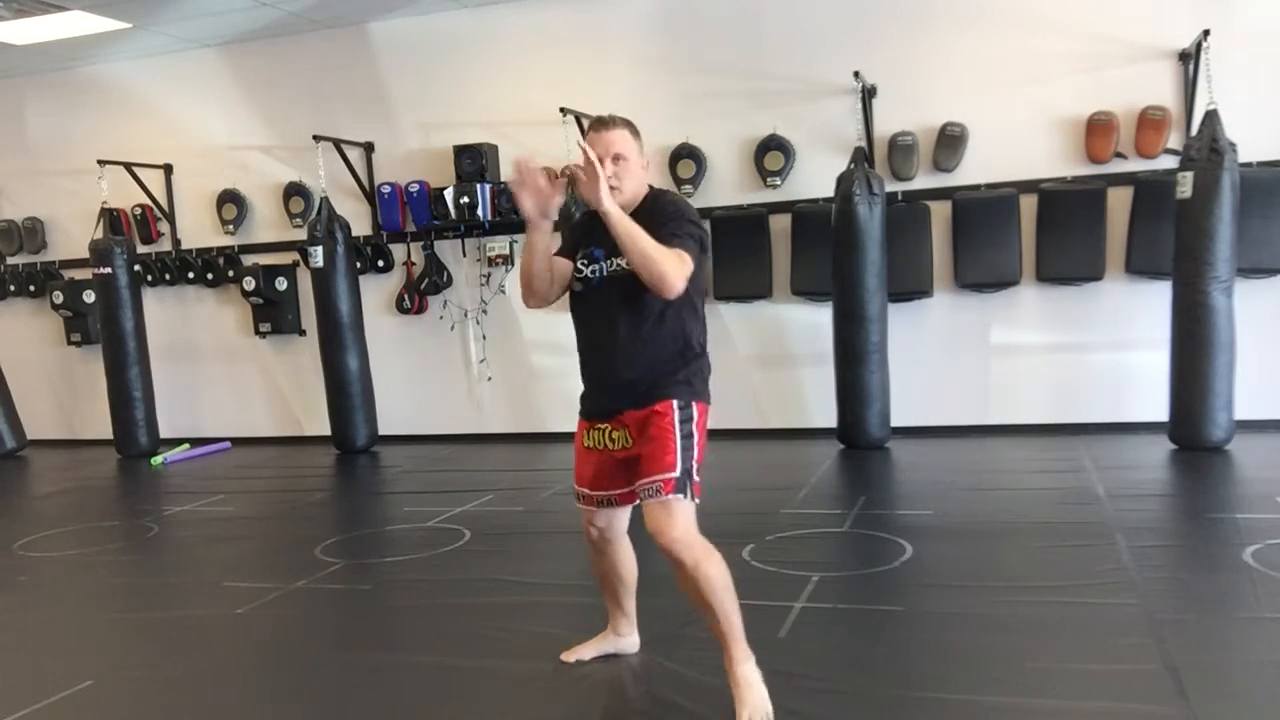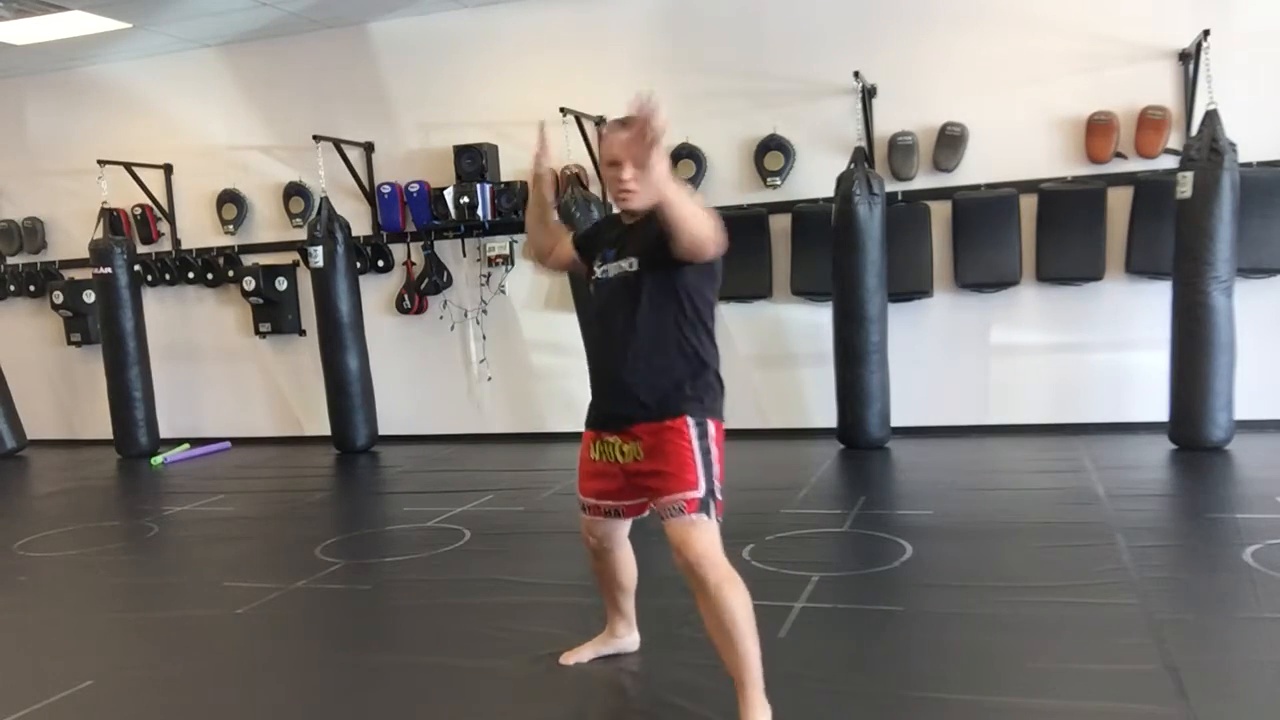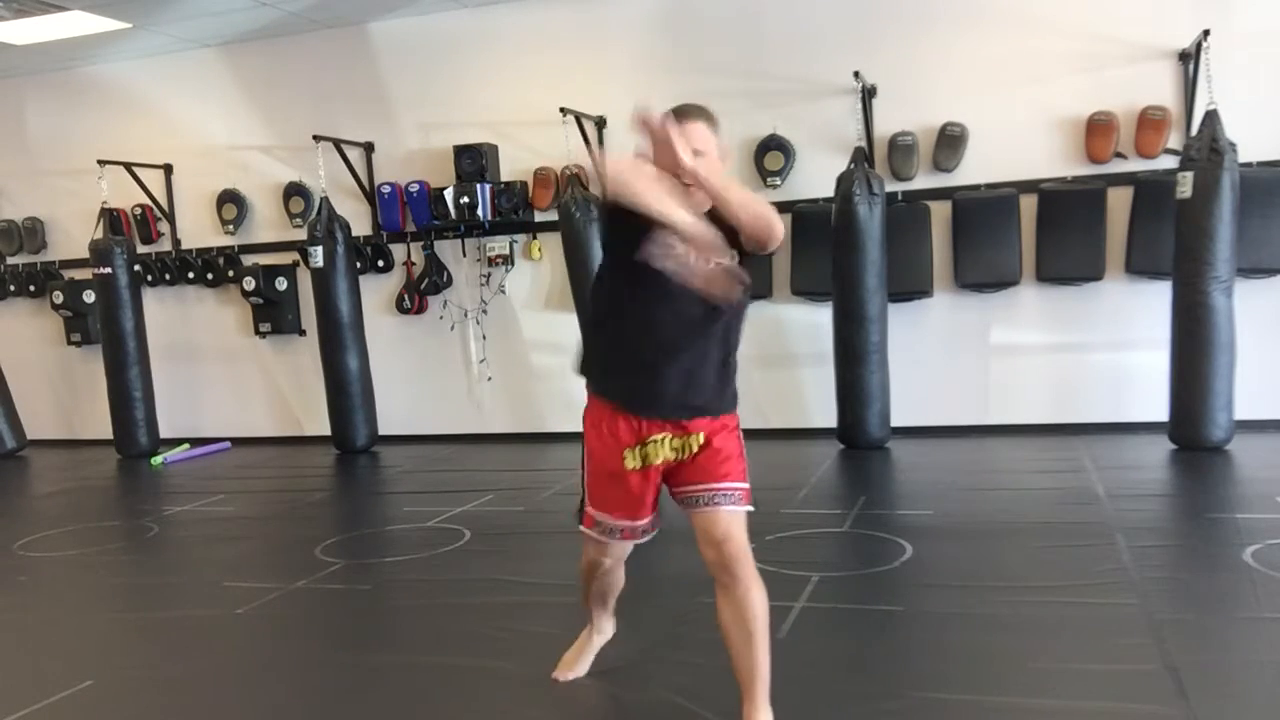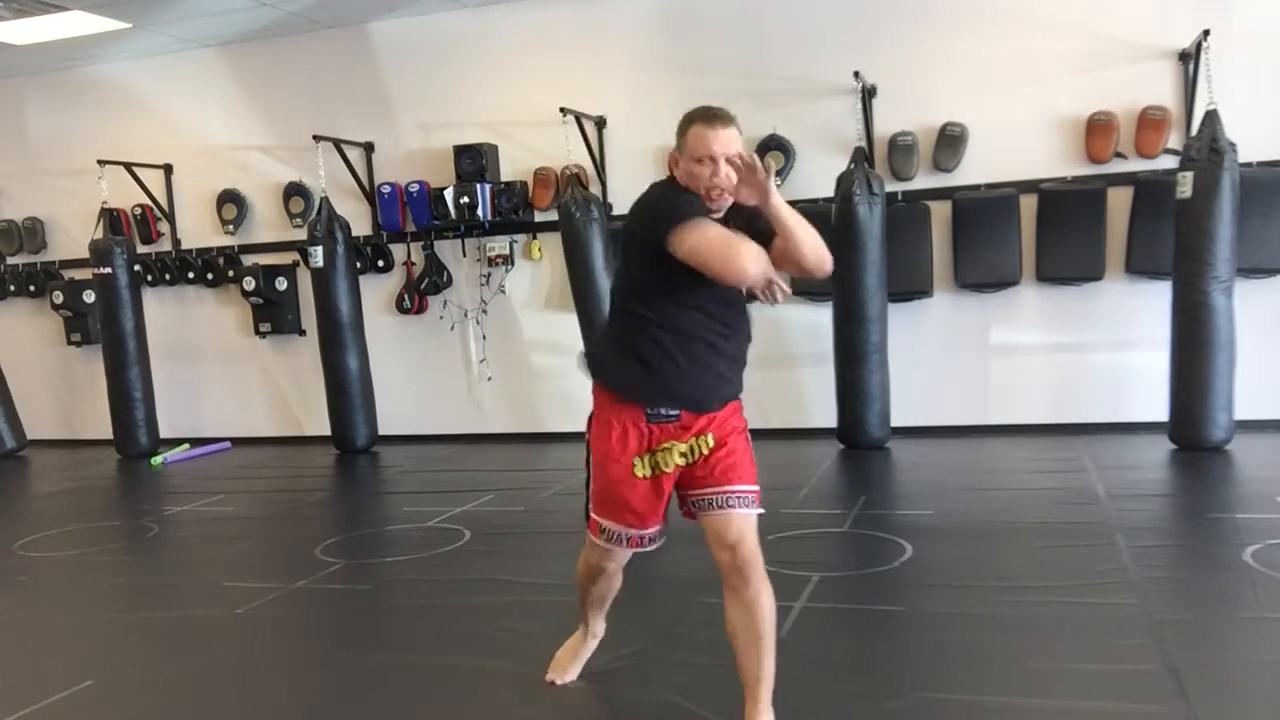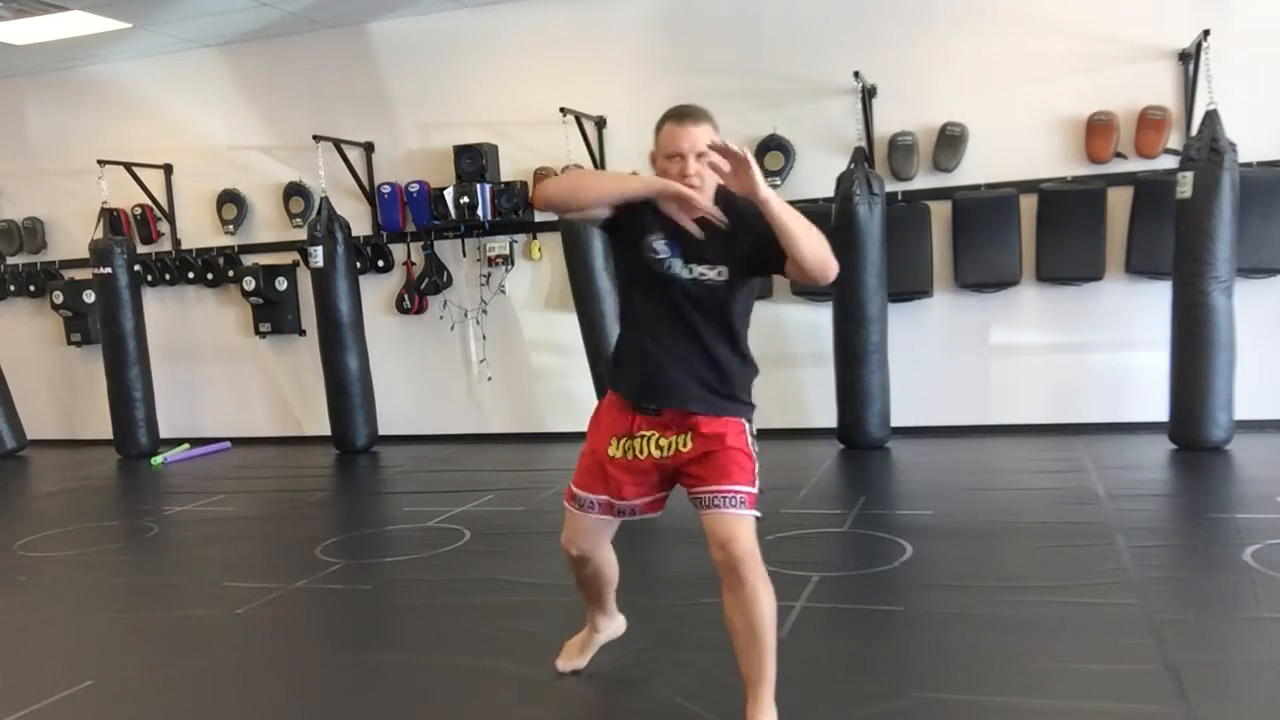
dt=0.2s
person 1, frame 1
left shoulder: (672, 214)
right shoulder: (583, 229)
left elbow: (669, 281)
right elbow: (536, 294)
left wrist: (609, 206)
right wrist: (538, 219)
left hip: (667, 400)
right hip: (602, 406)
left knee: (673, 533)
right knee: (600, 526)
left ankle: (741, 662)
right ankle: (622, 629)
person 1, frame 2
left shoulder: (678, 219)
right shoulder: (610, 231)
left elbow: (705, 241)
right elbow: (545, 251)
left wrist: (659, 173)
right wrist: (540, 189)
left hip: (679, 416)
right hip: (611, 419)
left knee: (699, 554)
right knee: (600, 533)
right ankle: (621, 630)
person 1, frame 3
left shoulder: (730, 222)
right shoulder: (635, 212)
left elbow: (769, 230)
right elbow: (619, 172)
left wrist: (694, 166)
right wrist: (691, 233)
left hip: (706, 417)
right hip: (625, 416)
left knee: (730, 555)
right knee: (606, 550)
right ankle: (597, 626)
person 1, frame 4
left shoulder: (742, 216)
right shoulder: (662, 206)
left elbow: (818, 264)
right elbow: (740, 266)
left wrist: (768, 201)
right wrist: (764, 271)
left hip: (712, 413)
right hip: (634, 414)
left knee: (740, 555)
right knee: (607, 553)
right ankle: (587, 630)
person 1, frame 5
left shoulder: (744, 217)
right shoulder: (637, 201)
left elbow: (823, 270)
right elbow: (552, 194)
left wrist: (761, 193)
right wrist: (649, 187)
left hip: (716, 416)
right hip: (633, 409)
left knee: (737, 552)
right knee: (579, 540)
right ankle: (602, 621)
